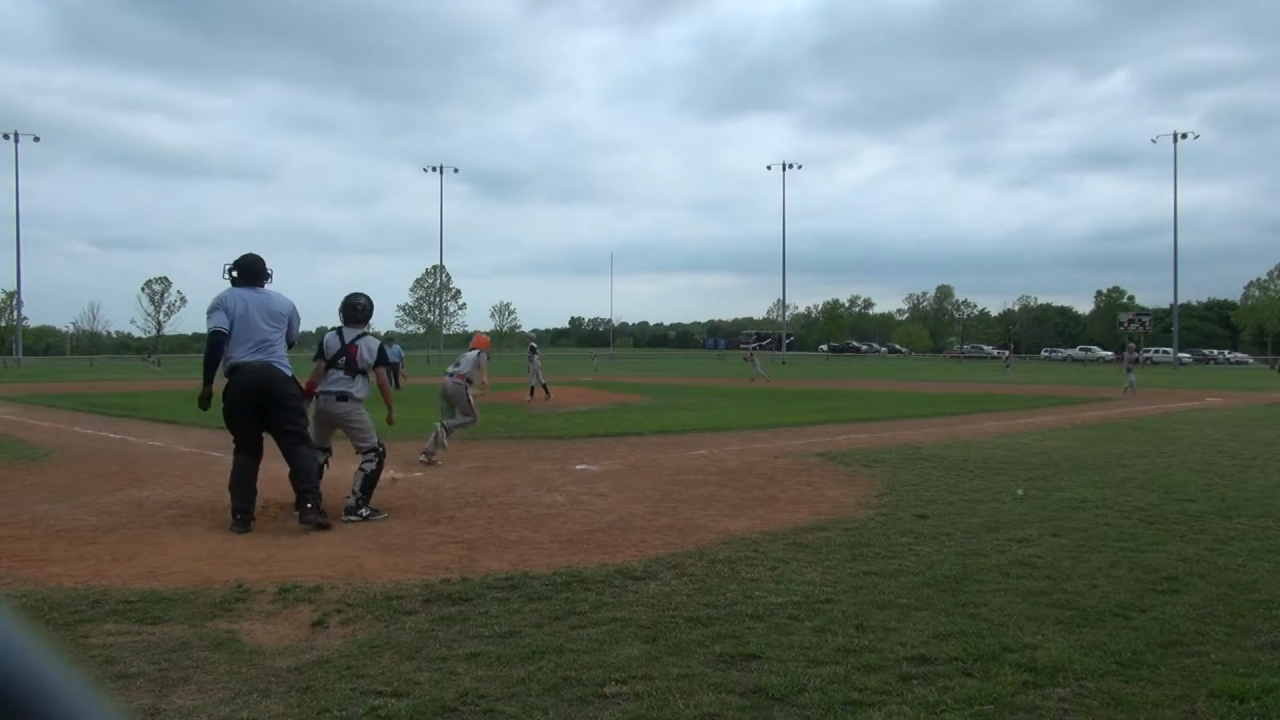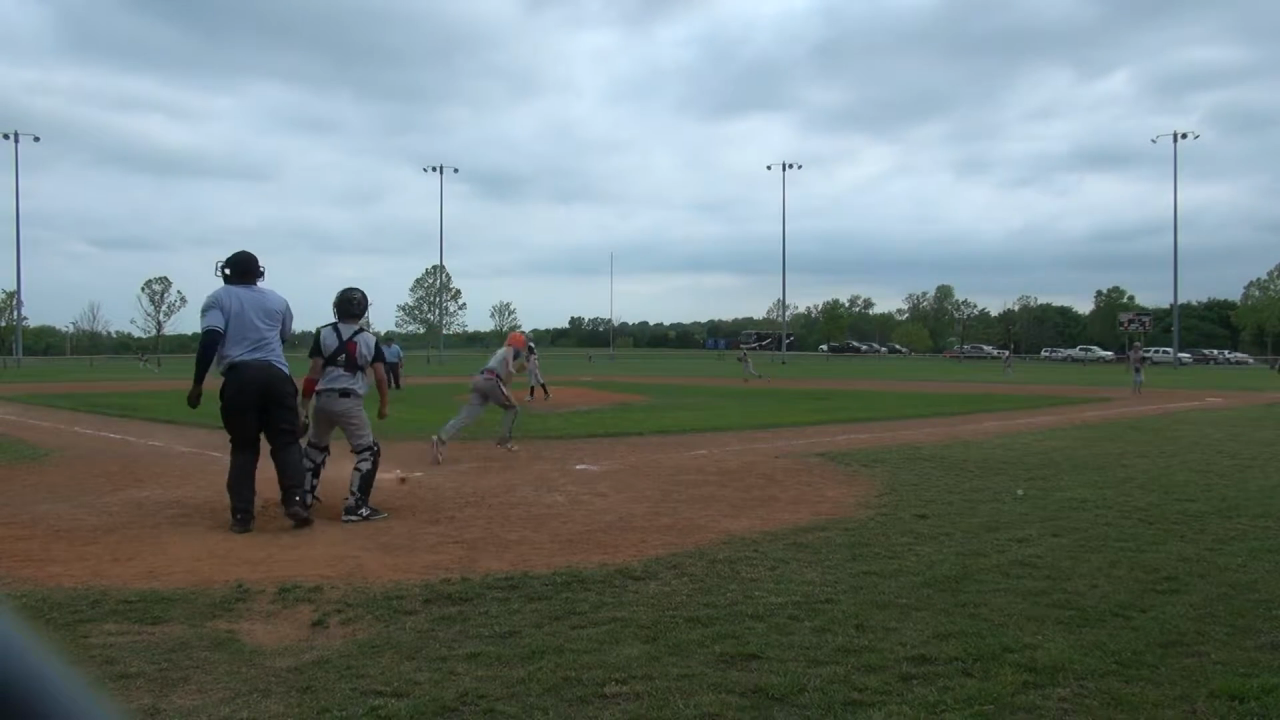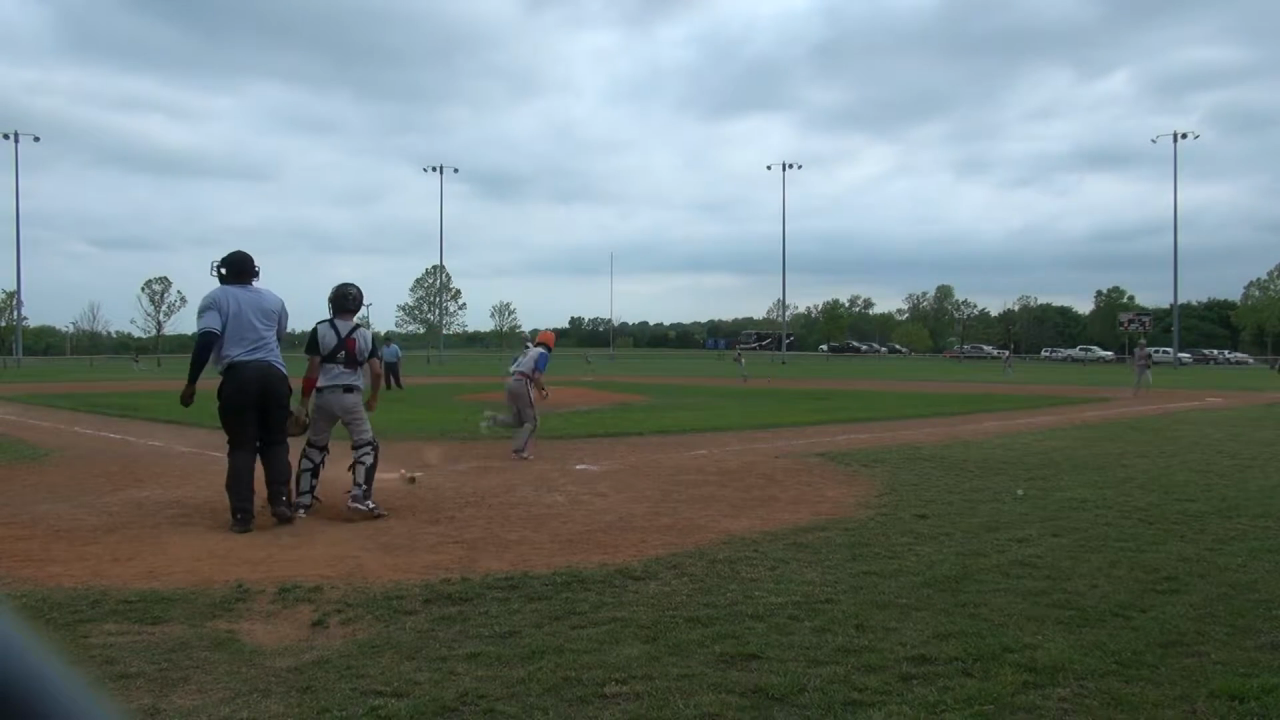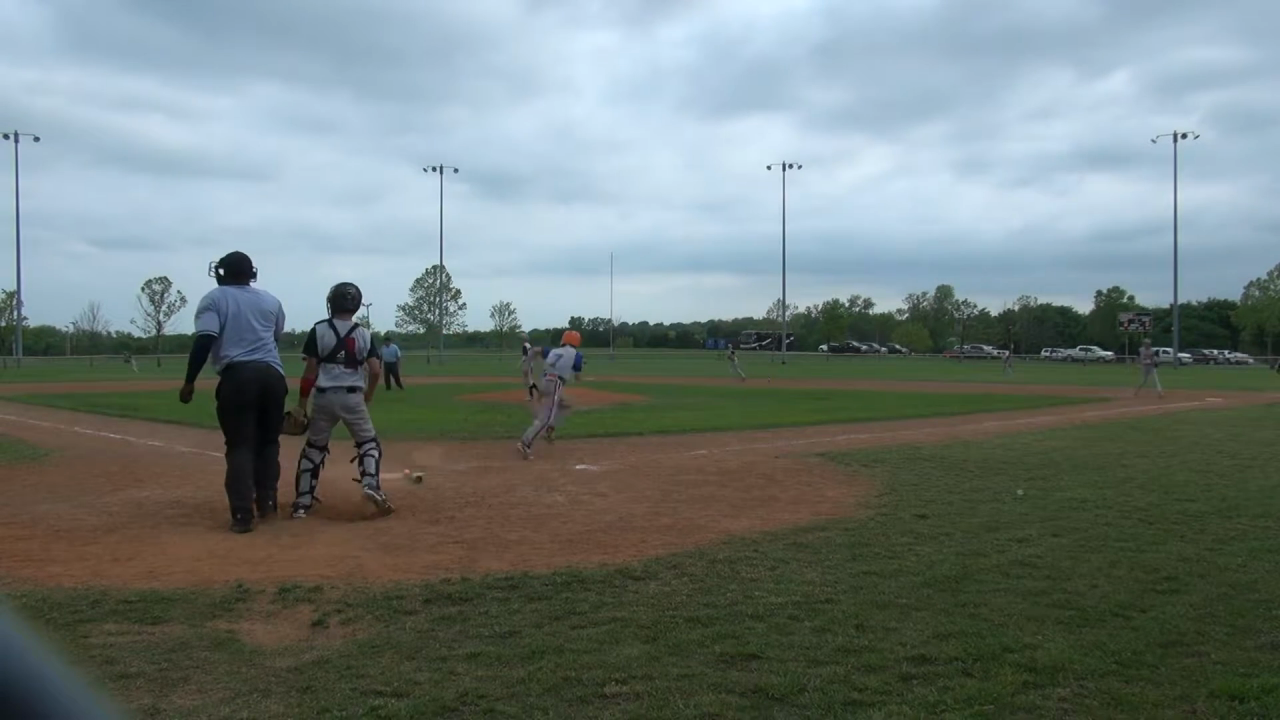
dt=0.1s
person 1, frame 1
left shoulder: (224, 300)
right shoulder: (284, 302)
left elbow: (216, 341)
left wrist: (207, 385)
left hip: (242, 379)
right hip: (278, 377)
left knee: (246, 449)
right knee: (297, 444)
left ankle: (242, 516)
right ankle: (310, 506)
person 1, frame 2
left shoulder: (218, 298)
right shoulder: (277, 300)
left elbow: (210, 340)
left wrist: (197, 383)
left hip: (239, 377)
right hip: (276, 375)
left knee: (244, 448)
right knee: (287, 441)
left ankle: (241, 515)
right ankle: (295, 501)
person 1, frame 3
left shoulder: (215, 298)
right shoulder: (273, 299)
left elbow: (207, 340)
left wrist: (191, 383)
left hip: (239, 377)
right hip: (274, 375)
left knee: (242, 446)
right knee: (275, 442)
left ankle: (242, 515)
right ankle: (280, 502)
person 1, frame 4
left shoulder: (214, 299)
right shoulder: (270, 300)
left elbow: (204, 342)
left wrist: (189, 381)
left hip: (237, 377)
right hip: (271, 375)
left knee: (240, 446)
right knee: (268, 442)
left ankle: (242, 515)
right ankle: (266, 503)
person 2, frame 1
left shoulder: (329, 337)
right shoulder: (374, 344)
left elbow: (317, 374)
right elbow: (383, 381)
left wrist: (305, 404)
right wrist: (390, 410)
left hip: (324, 402)
right hip: (351, 405)
left knee: (318, 450)
right knee: (373, 452)
right ankle: (356, 506)
person 2, frame 2
left shoulder: (323, 333)
right shoulder: (370, 340)
left elbow: (314, 372)
right elbow: (380, 376)
left wrist: (303, 404)
right wrist: (384, 405)
left hip: (324, 400)
right hip: (350, 402)
left knee: (315, 449)
right knee: (367, 451)
left ankle: (303, 501)
right ankle: (356, 506)
person 2, frame 3
left shoulder: (320, 330)
right shoulder: (365, 335)
left elbow: (312, 369)
right elbow: (377, 371)
left wrist: (303, 403)
right wrist: (373, 398)
left hip: (324, 397)
right hip: (351, 397)
left knee: (314, 448)
right knee: (366, 446)
left ankle: (302, 501)
right ankle: (360, 496)
person 2, frame 4
left shoulder: (319, 330)
right shoulder: (364, 334)
left elbow: (310, 370)
right elbow: (375, 370)
left wrist: (302, 403)
right wrist: (369, 394)
left hip: (324, 397)
right hip: (353, 397)
left knee: (314, 448)
right knee: (369, 443)
left ankle: (302, 502)
right ankle: (371, 486)
